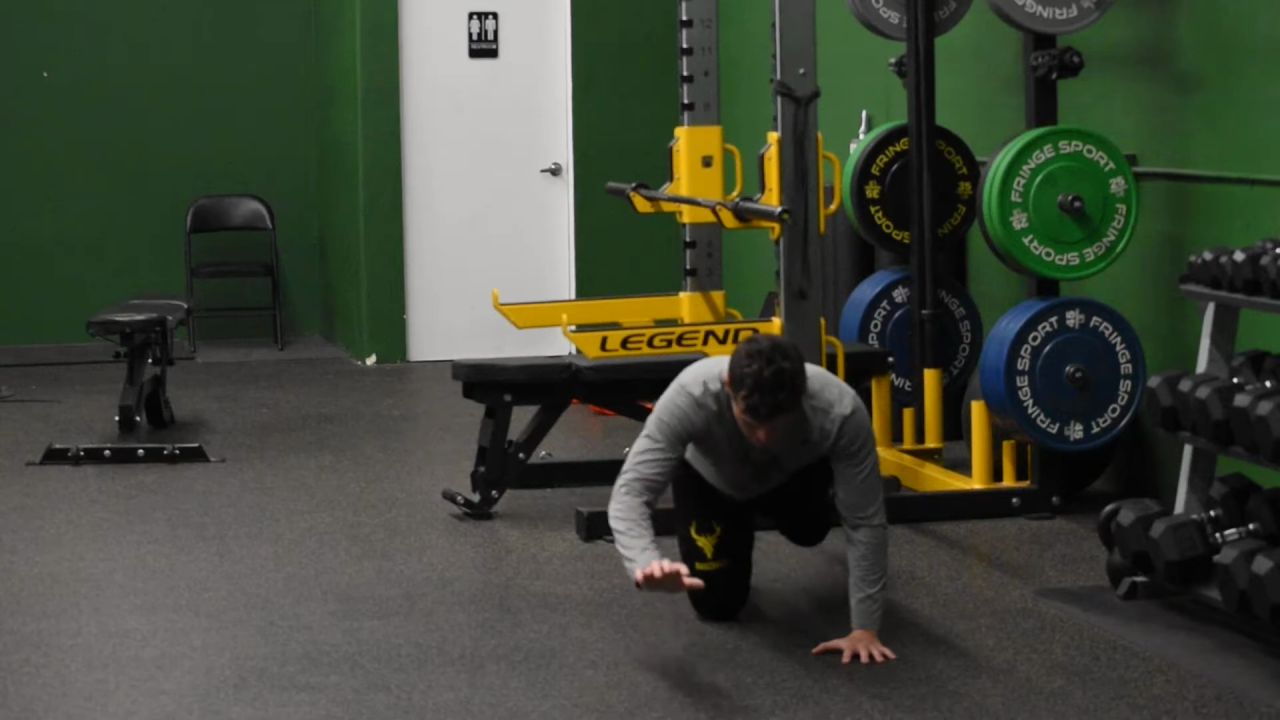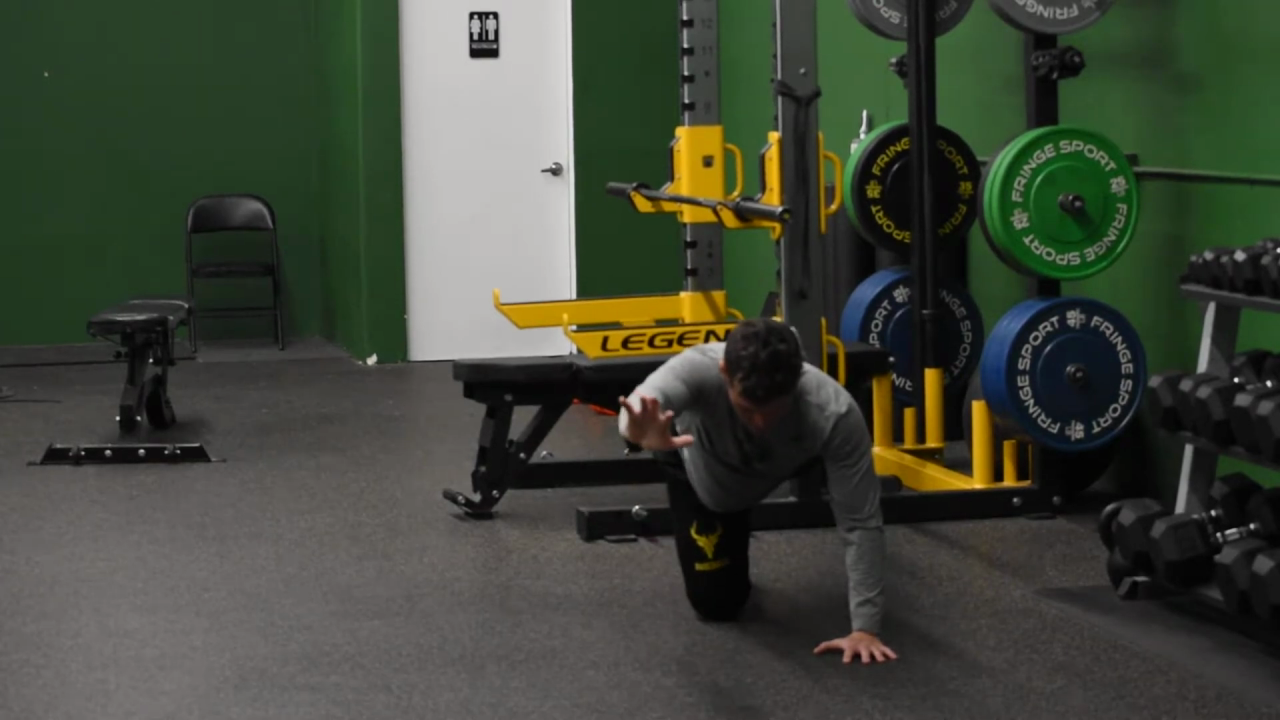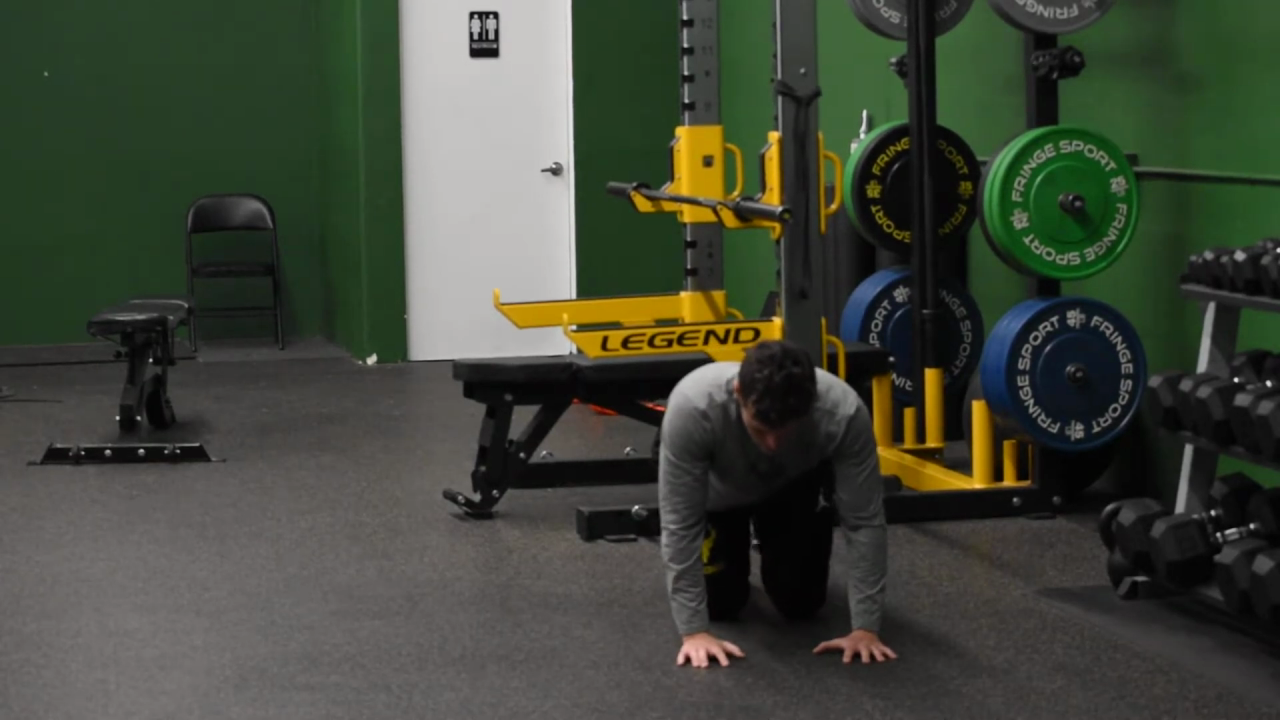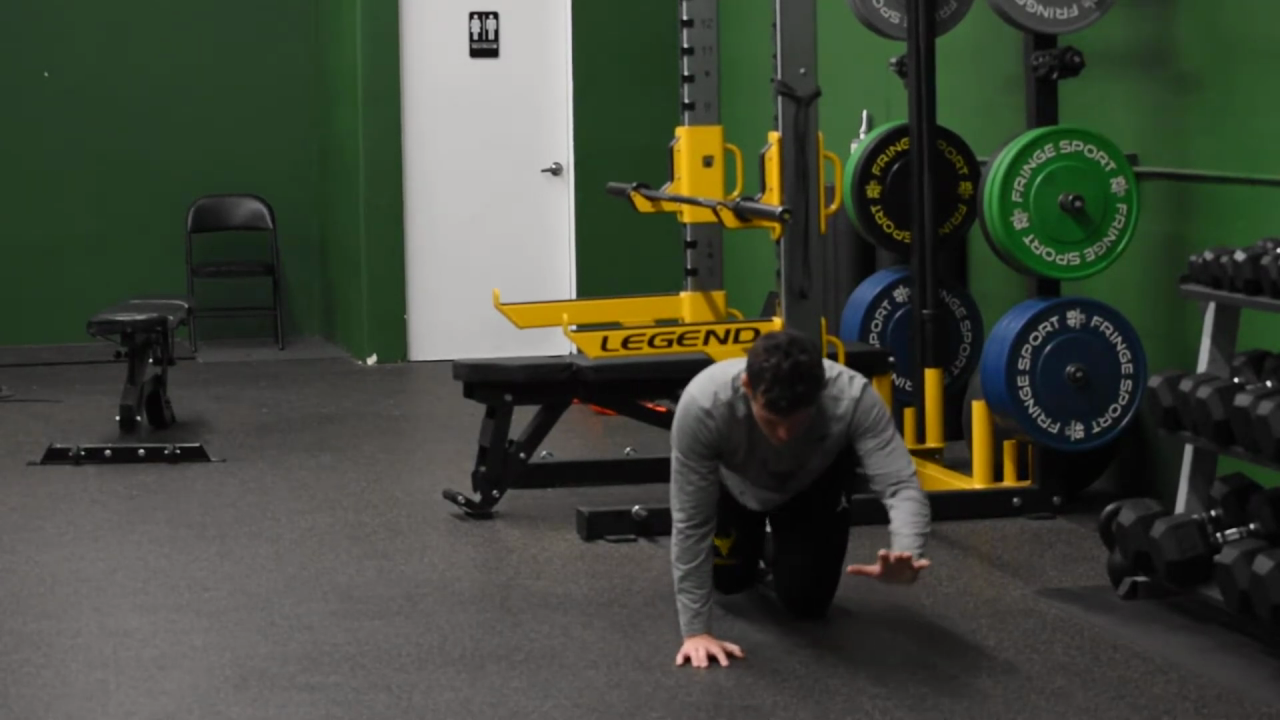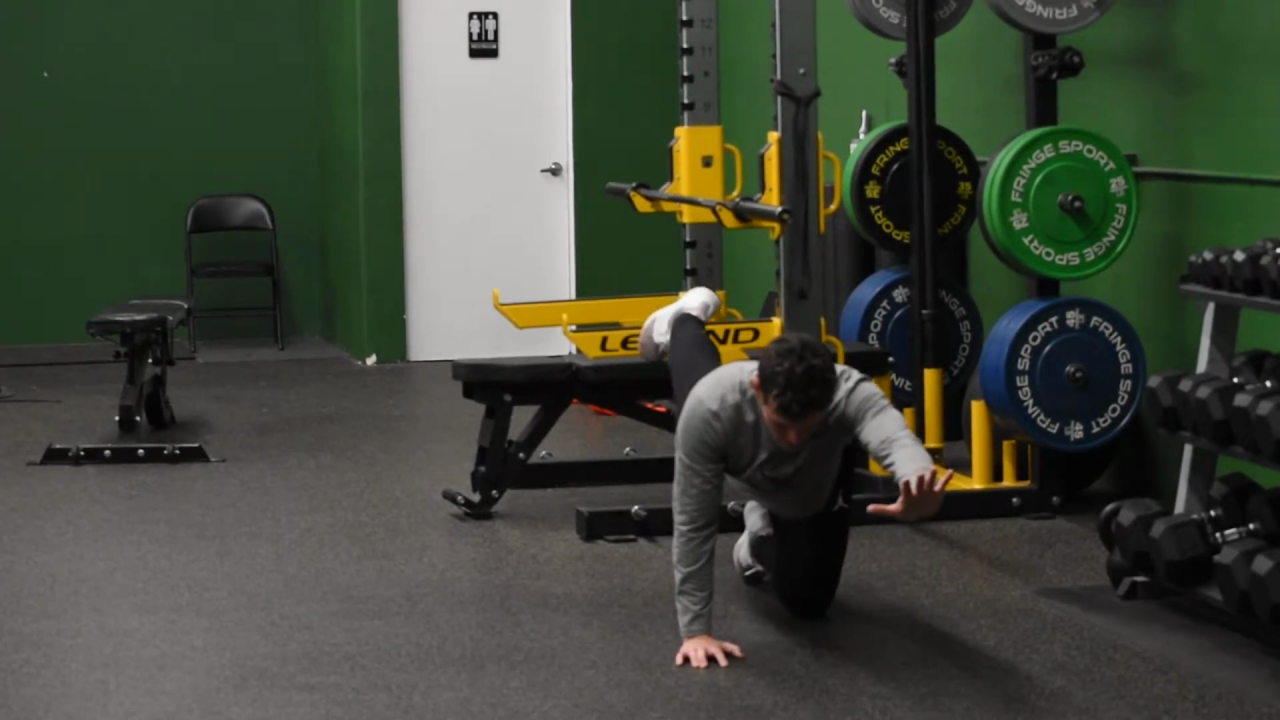
dt=1s
person 1, frame 1
left shoulder: (840, 412)
right shoulder: (692, 395)
left elbow: (864, 521)
right elbow: (632, 490)
left wrist: (865, 628)
right wrist: (646, 562)
right hip: (709, 478)
left knee: (810, 532)
right knee: (718, 603)
person 1, frame 2
left shoulder: (834, 412)
right shoulder: (701, 369)
left elbow: (861, 522)
right elbow: (647, 401)
left wrist: (865, 628)
right wrist: (640, 433)
left hip: (783, 464)
right hip: (701, 469)
right knee: (717, 603)
person 1, frame 3
left shoulder: (843, 413)
right shoulder: (693, 406)
left elbow: (864, 521)
right elbow: (680, 522)
left wrist: (865, 627)
right wrist: (693, 630)
left hip: (795, 485)
right hip: (714, 490)
left knee: (800, 604)
right knee: (720, 604)
left ankle: (771, 543)
person 1, frame 4
left shoulder: (853, 398)
right shoulder: (704, 405)
left elbow: (901, 485)
right elbow: (690, 520)
left wrist: (906, 554)
right wrist: (695, 630)
right hip: (735, 485)
left knee: (807, 603)
right knee: (729, 581)
left ankle: (774, 546)
person 1, frame 5
left shoulder: (853, 396)
right shoulder: (712, 406)
left elbow: (898, 443)
right elbow: (693, 524)
left wrist: (917, 492)
right wrist: (695, 629)
right hip: (744, 473)
left knee: (807, 603)
left ankle: (762, 538)
right ankle: (683, 322)
